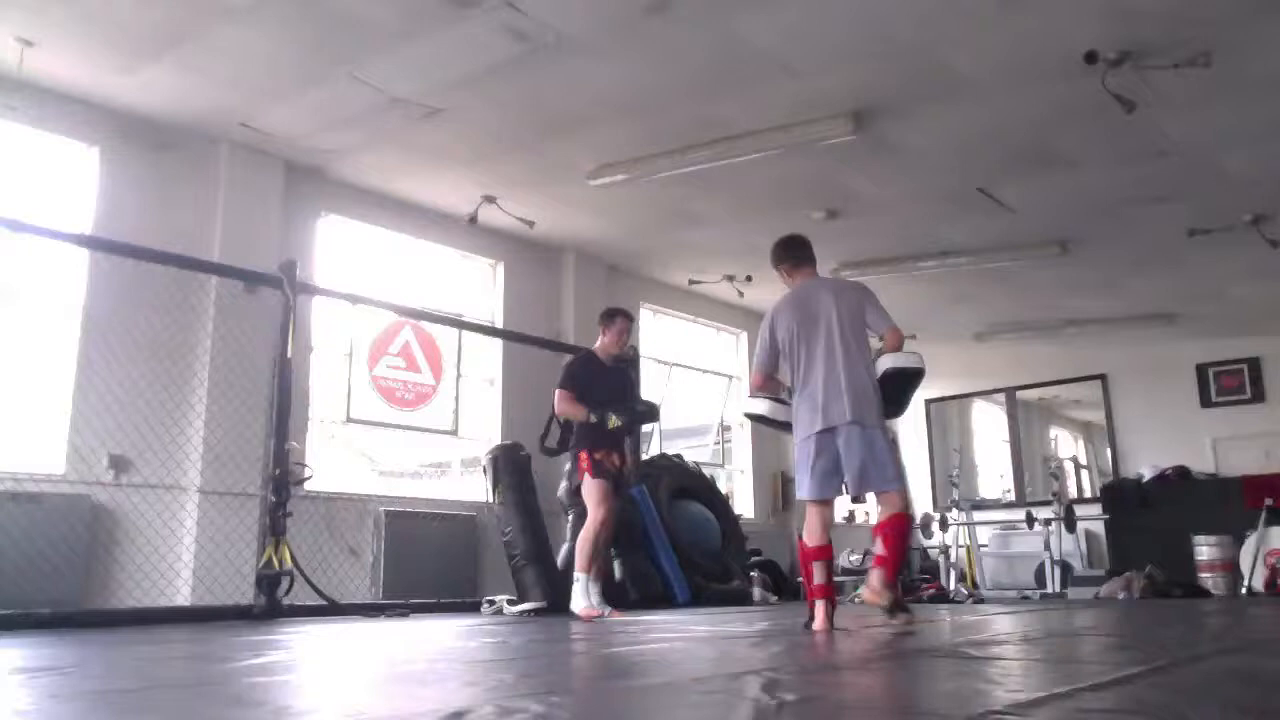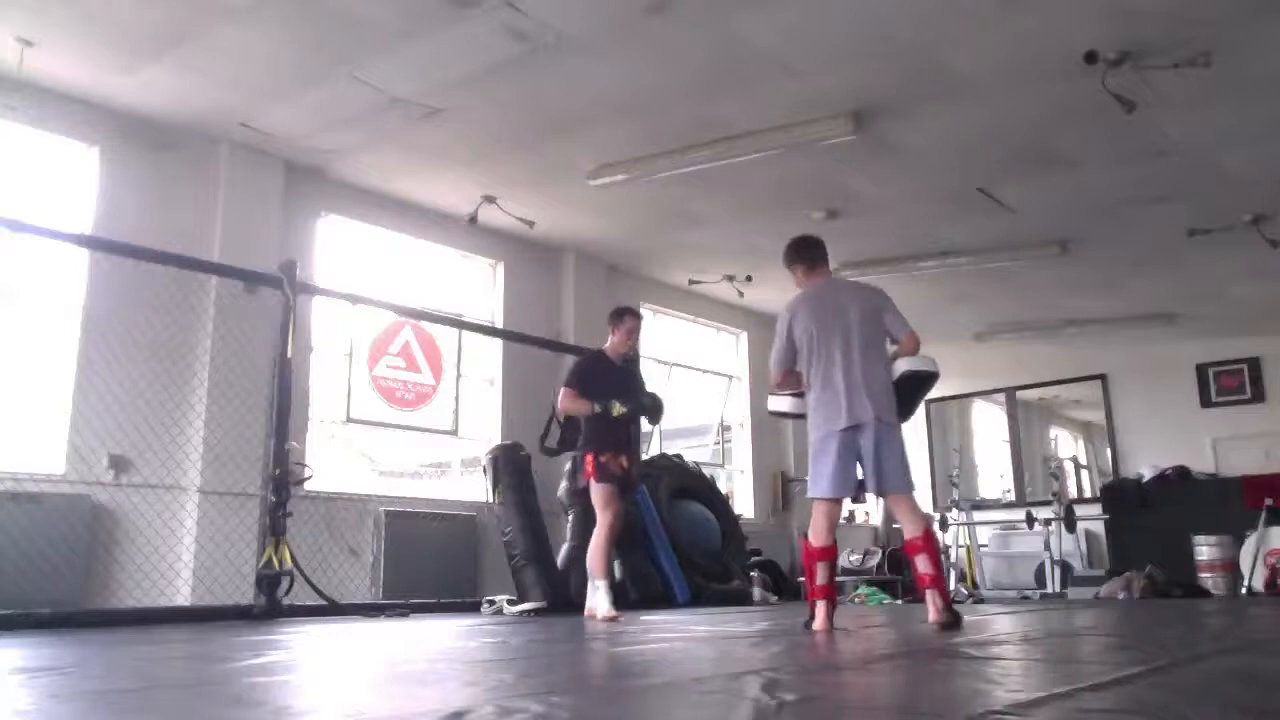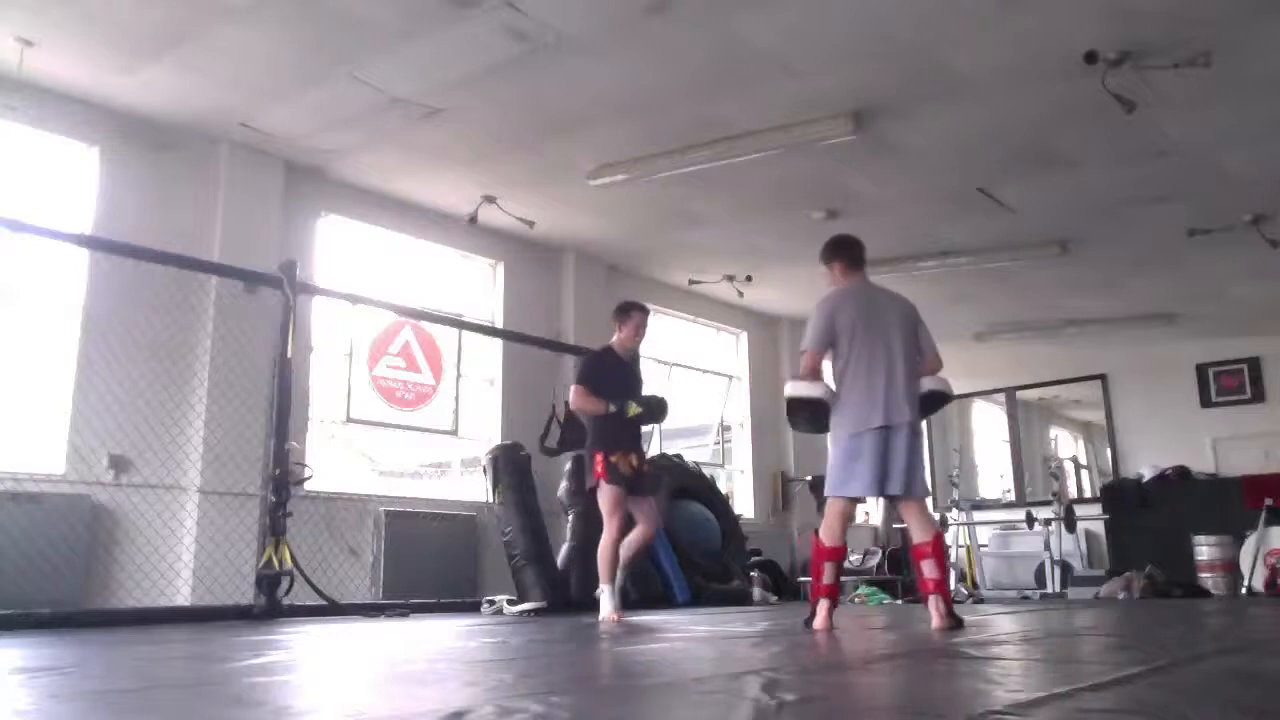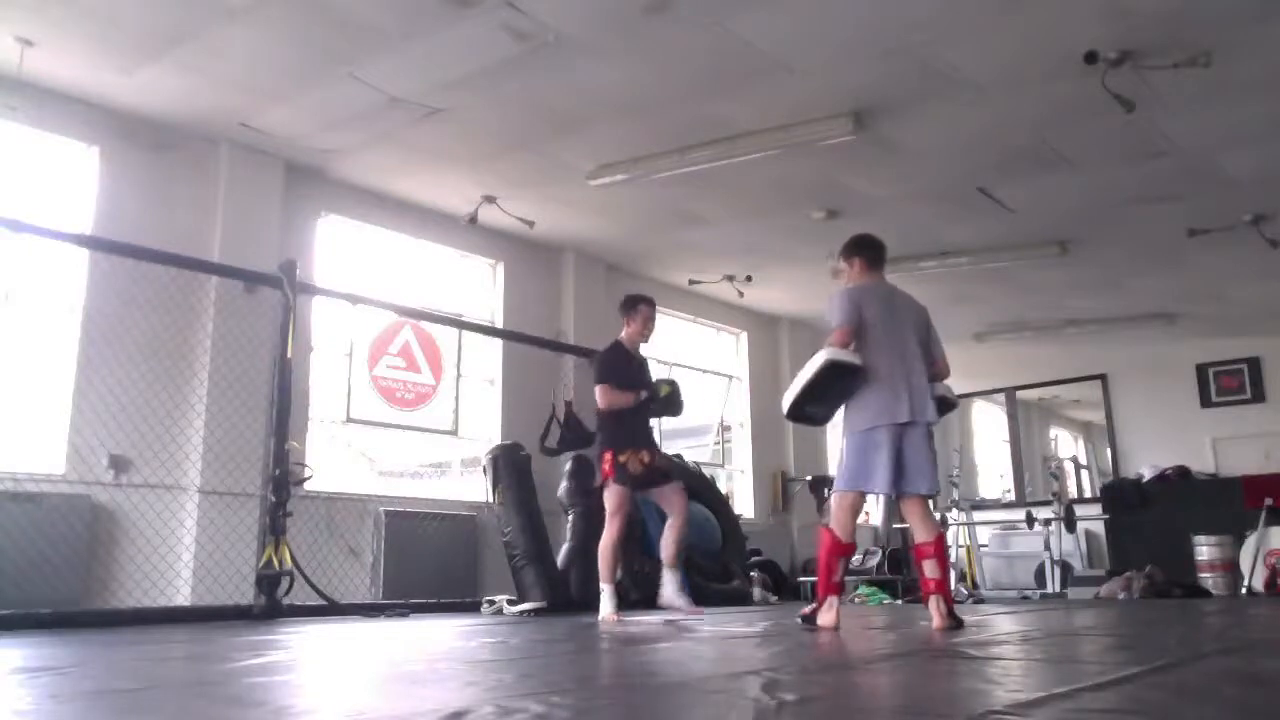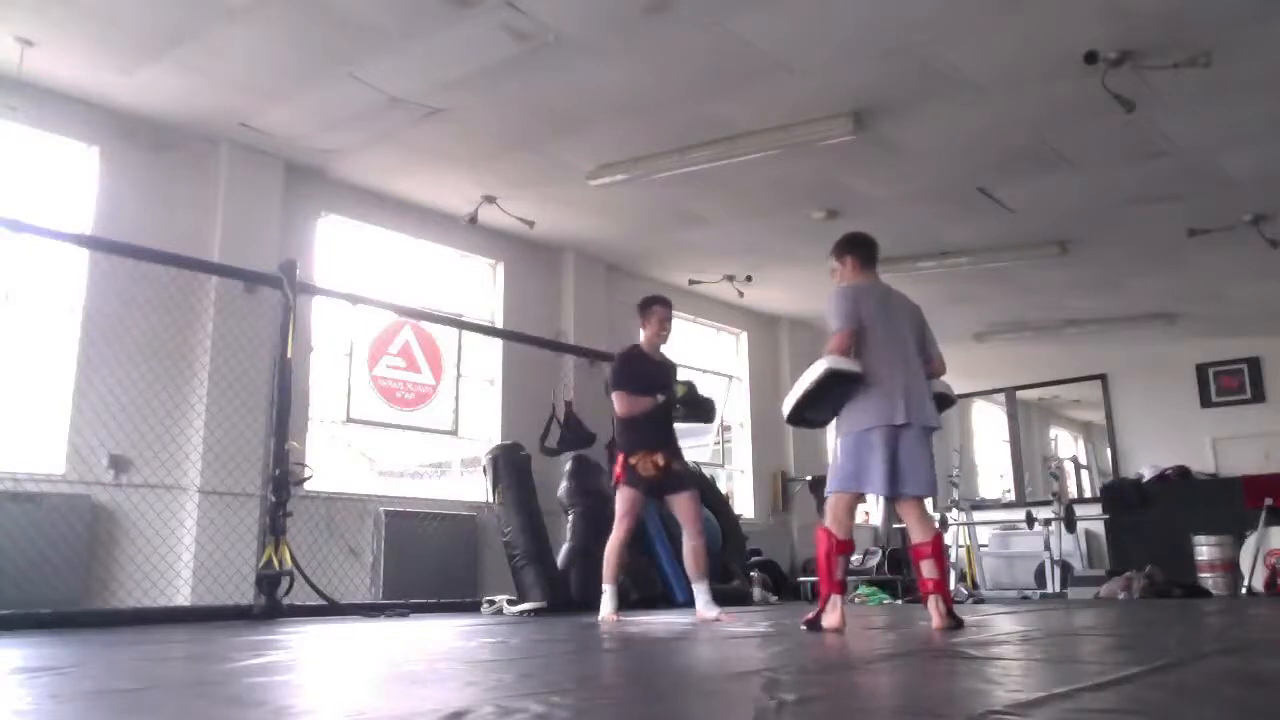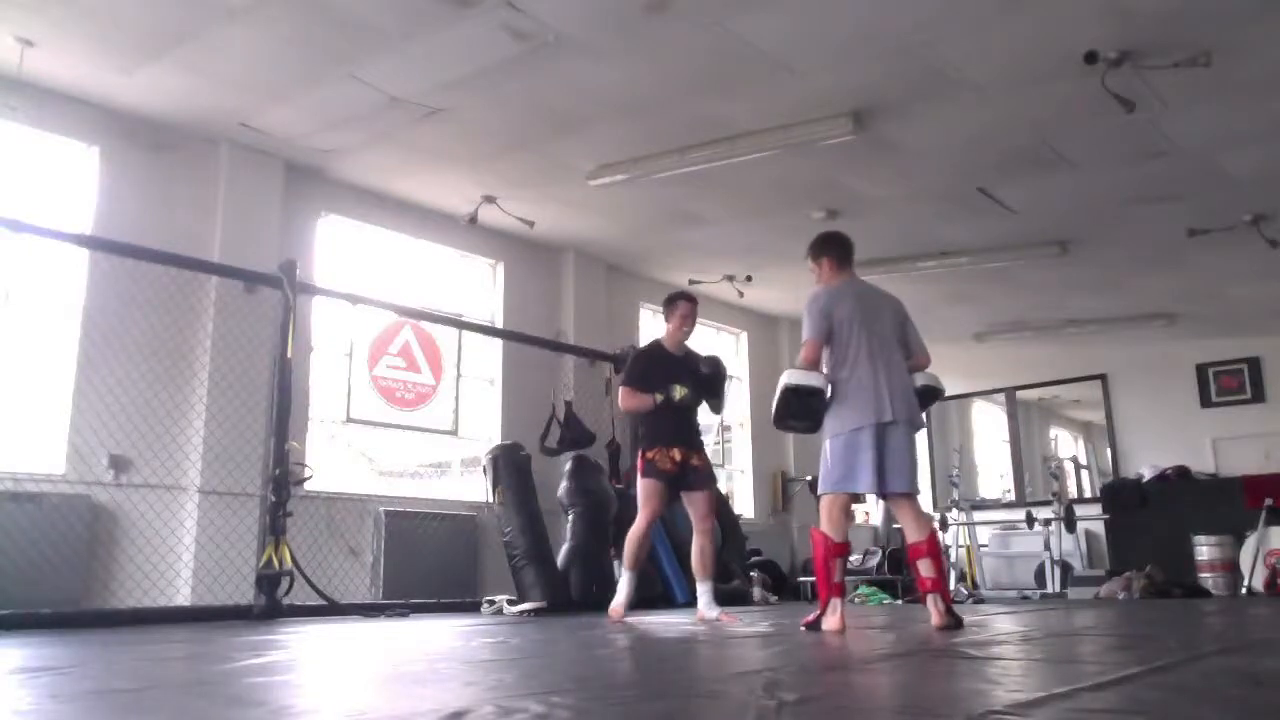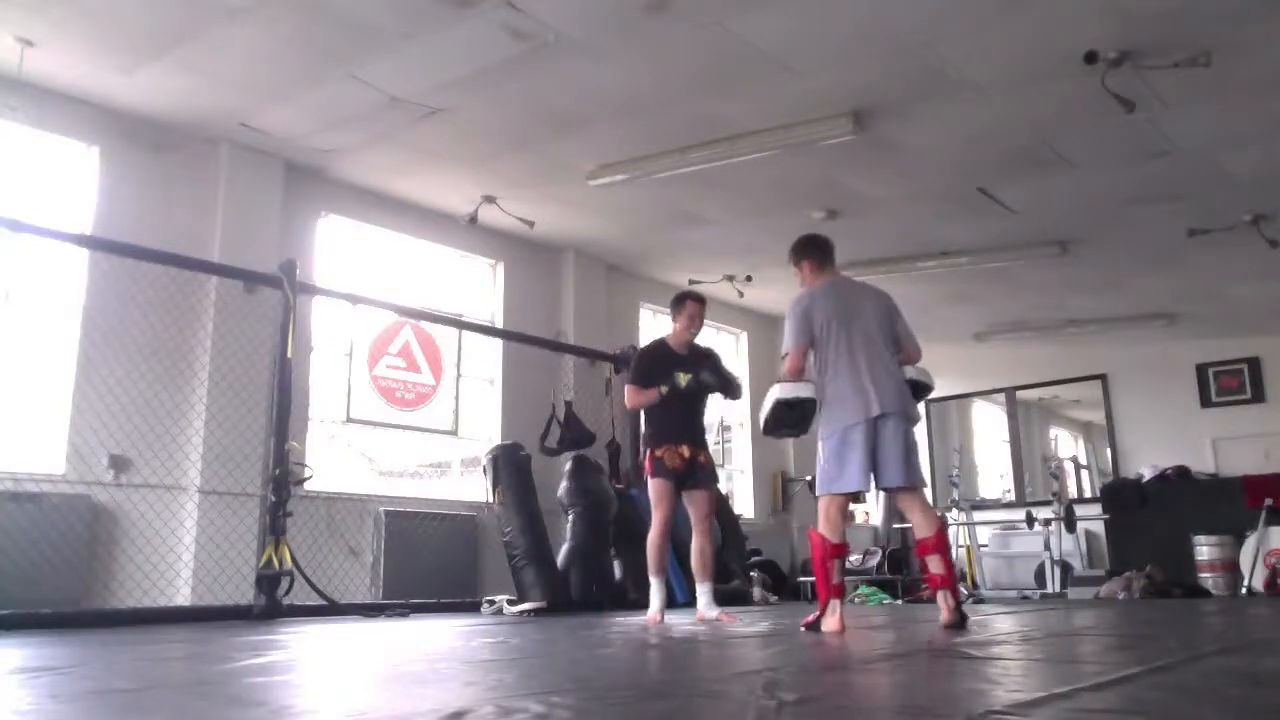
dt=0.2s
person 1, frame 1
left shoulder: (777, 312)
right shoulder: (854, 292)
left elbow: (759, 382)
right elbow: (895, 340)
left hip: (810, 419)
right hip: (860, 411)
left knee: (817, 511)
right knee: (893, 497)
left ankle: (821, 608)
right ankle: (881, 581)
person 1, frame 2
left shoulder: (794, 310)
right shoulder: (871, 296)
left elbow: (779, 379)
right elbow: (911, 344)
left hip: (827, 418)
right hip: (877, 412)
left knee: (824, 511)
right knee: (903, 503)
left ankle: (821, 609)
right ankle: (936, 600)
person 1, frame 3
left shoulder: (831, 303)
right shoulder: (902, 305)
left elbow: (808, 366)
right elbow: (933, 364)
left wrist: (820, 383)
left hip: (855, 418)
right hip: (903, 416)
left knee: (837, 510)
right knee: (913, 508)
left ankle: (822, 607)
right ankle: (939, 605)
person 1, frame 4
left shoulder: (852, 295)
right shoulder: (915, 306)
left elbow: (841, 338)
right elbow: (941, 370)
left hip: (871, 413)
right hip: (917, 413)
left knee: (846, 505)
right knee: (917, 507)
left ankle: (828, 603)
right ankle: (940, 606)
person 1, frame 5
left shoulder: (847, 294)
right shoulder: (909, 306)
left elbow: (842, 342)
right elbow: (937, 367)
left hip: (865, 414)
right hip: (913, 414)
left knee: (839, 506)
right knee: (913, 508)
left ankle: (832, 605)
right ankle: (939, 605)
person 1, frame 6
left shoulder: (823, 298)
right shoulder: (890, 301)
left elbow: (810, 356)
right elbow: (922, 360)
left hip: (851, 414)
right hip: (898, 410)
left knee: (833, 507)
right knee: (906, 506)
left ankle: (832, 608)
right ankle: (938, 603)
person 1, frame 7
left shoulder: (805, 302)
right shoulder: (877, 296)
left elbow: (794, 367)
right elbow: (913, 354)
left hip: (843, 413)
right hip: (891, 407)
left knee: (830, 507)
right knee: (912, 499)
left ankle: (831, 609)
right ankle: (947, 599)
person 2, frame 1
left shoulder: (624, 373)
right shoulder: (580, 365)
left elbow: (631, 411)
right elbow: (561, 406)
right wrist: (601, 416)
left hip: (616, 453)
right hip: (590, 450)
left knee: (606, 527)
right knee: (599, 515)
left ankle: (595, 598)
right ankle: (579, 592)
person 2, frame 2
left shoulder: (631, 371)
right shoulder: (589, 364)
right elbow: (564, 403)
left wrist: (643, 408)
right wrist: (604, 407)
left hip: (625, 454)
right hip: (599, 452)
left knee: (611, 526)
right knee: (607, 519)
left ankle: (593, 599)
right ankle: (603, 599)
person 2, frame 3
left shoulder: (632, 365)
right shoulder: (597, 360)
right elbow: (577, 401)
left wrist: (649, 410)
right wrist: (619, 407)
left hip: (633, 452)
right hip: (607, 451)
left knee: (651, 522)
right knee: (614, 523)
left ankle: (608, 584)
right ankle: (607, 602)
person 2, frame 4
left shoulder: (638, 360)
right shoulder: (610, 356)
right elbow: (605, 400)
right wrist: (648, 394)
left hip: (644, 447)
right hip: (618, 450)
left knee: (679, 510)
right knee: (616, 522)
left ankle: (671, 589)
right ankle: (607, 602)
person 2, frame 5
left shoulder: (667, 366)
right shoulder: (627, 361)
right elbow: (622, 408)
right wrist: (665, 397)
left hip: (669, 452)
right hip: (637, 454)
left knee: (695, 523)
right knee: (624, 526)
left ankle: (703, 603)
right ankle: (607, 603)
person 2, frame 6
left shoulder: (696, 361)
right shoulder: (646, 357)
right elbow: (625, 401)
right wrist: (665, 395)
left hip: (691, 449)
right hip: (656, 448)
left knee: (705, 523)
right knee: (648, 516)
left ankle: (706, 603)
right ankle: (624, 590)
person 2, frame 7
left shoulder: (706, 357)
right shoulder: (650, 355)
left elbow: (735, 393)
right elbow: (631, 399)
left wrist: (721, 379)
right wrist: (670, 385)
left hip: (696, 447)
right hip: (662, 446)
left knee: (703, 524)
right knee: (662, 519)
left ankle: (705, 603)
right ankle: (657, 599)
